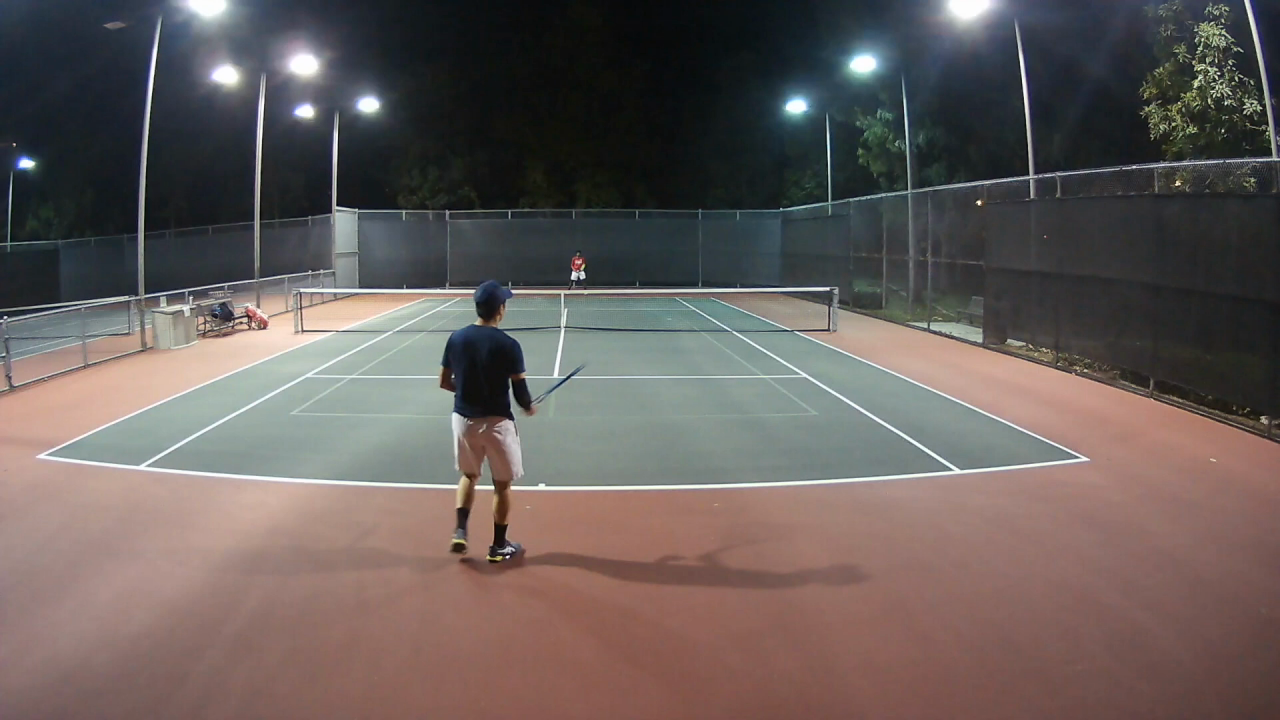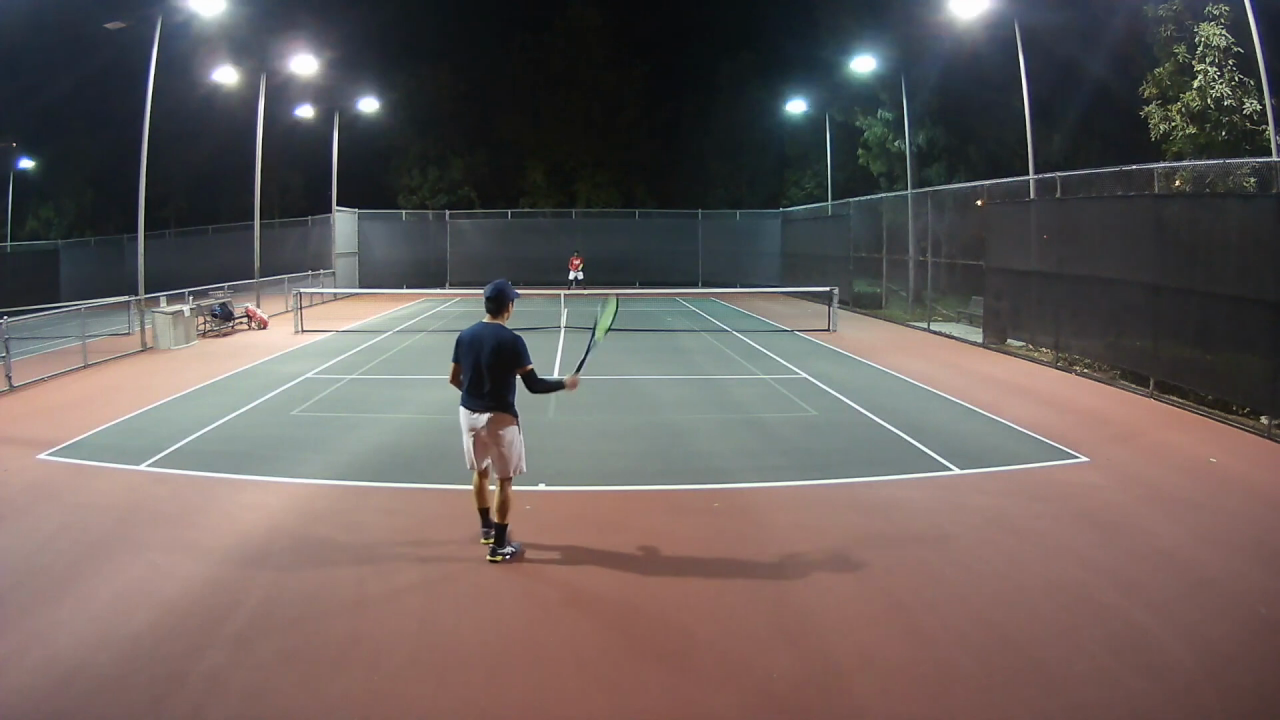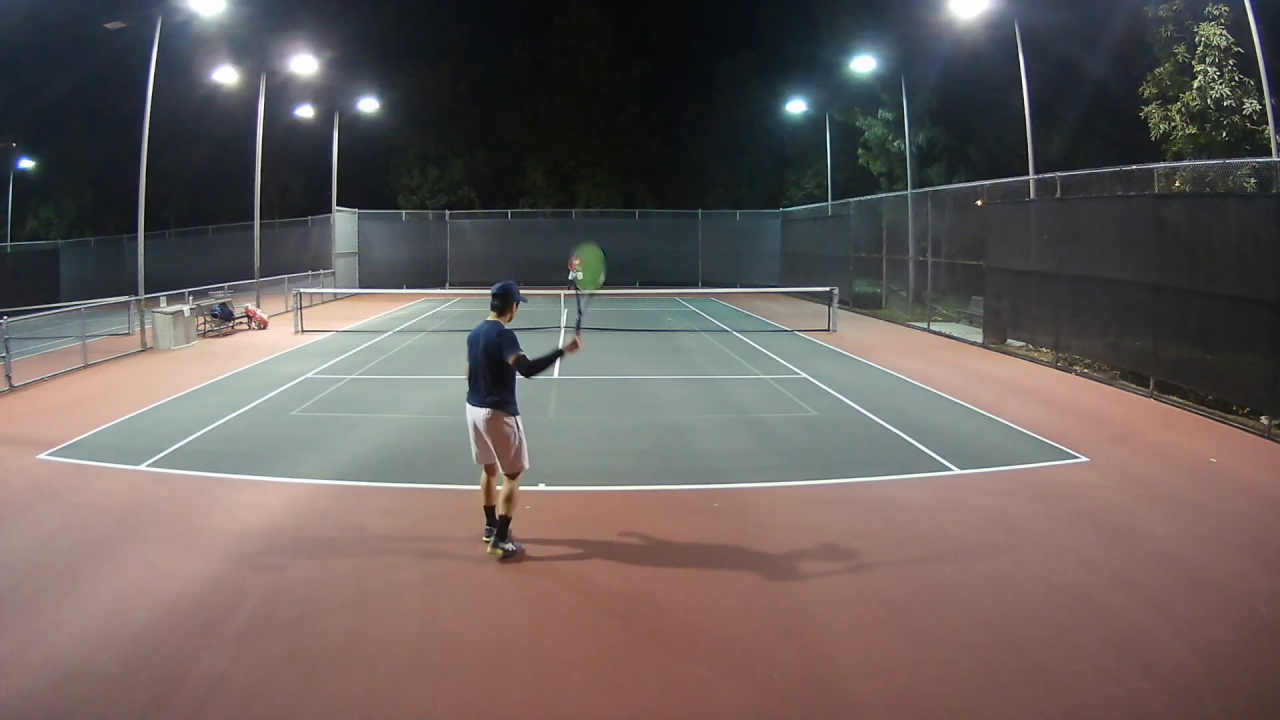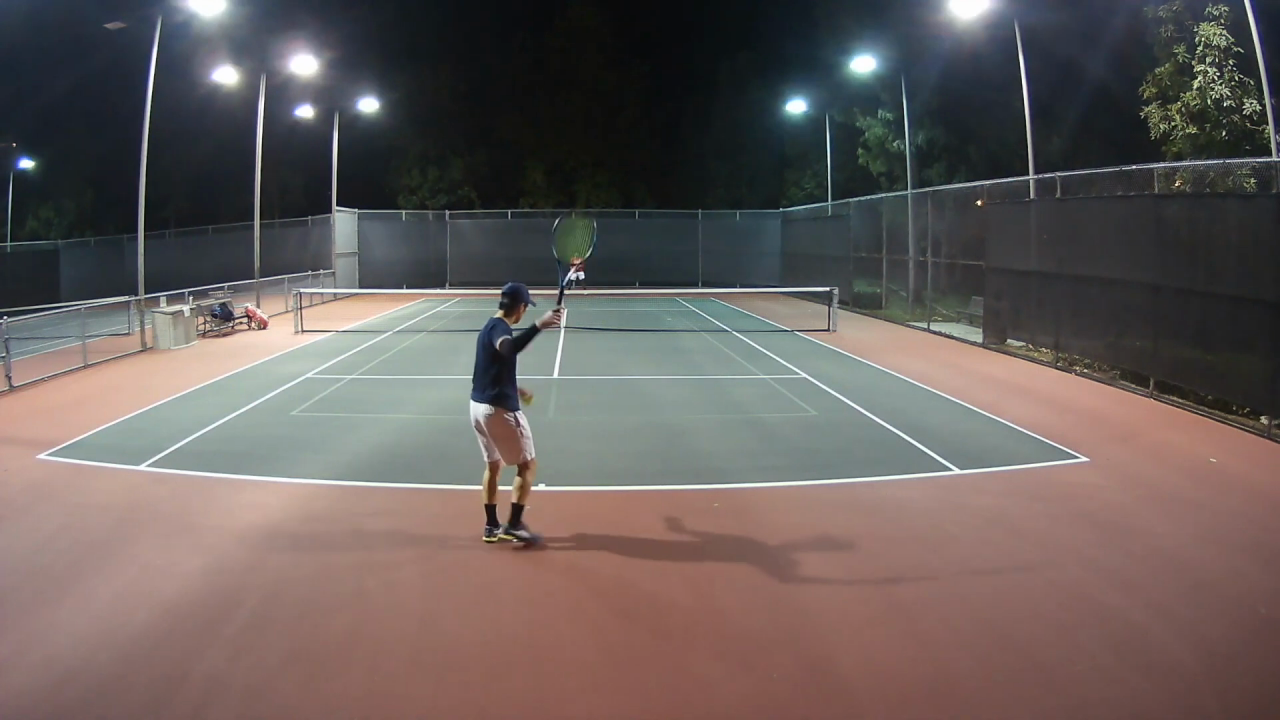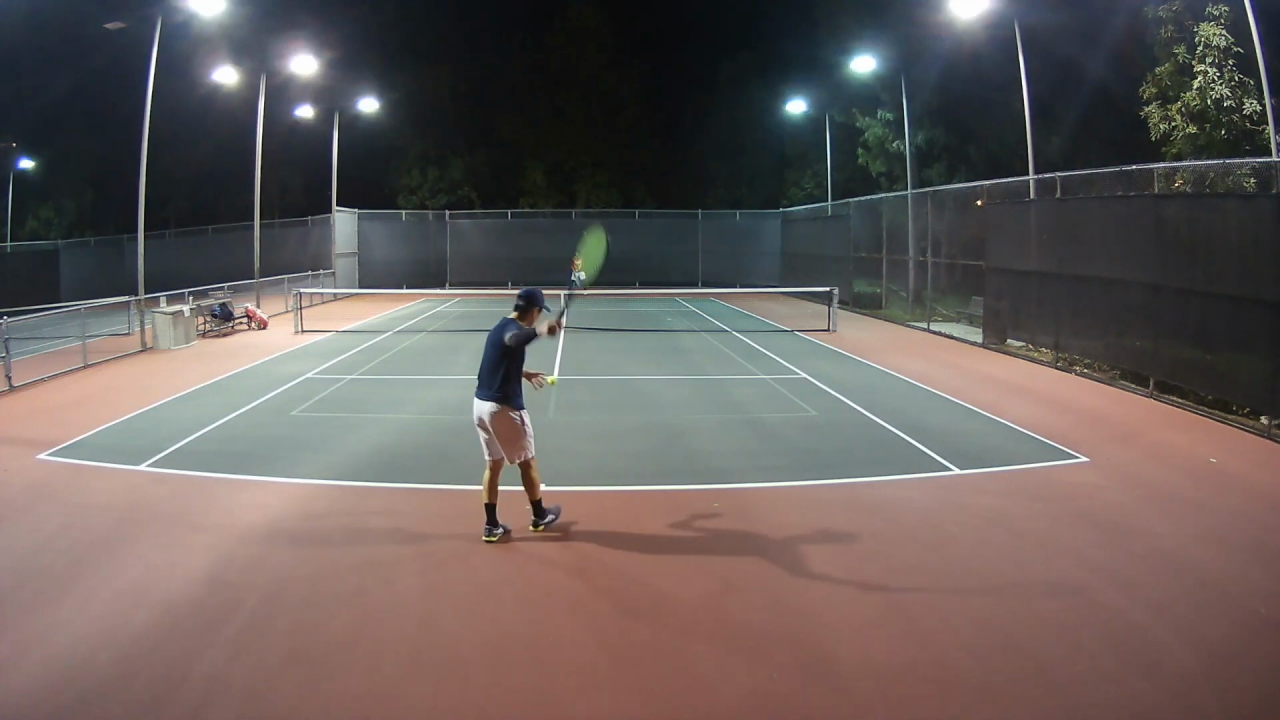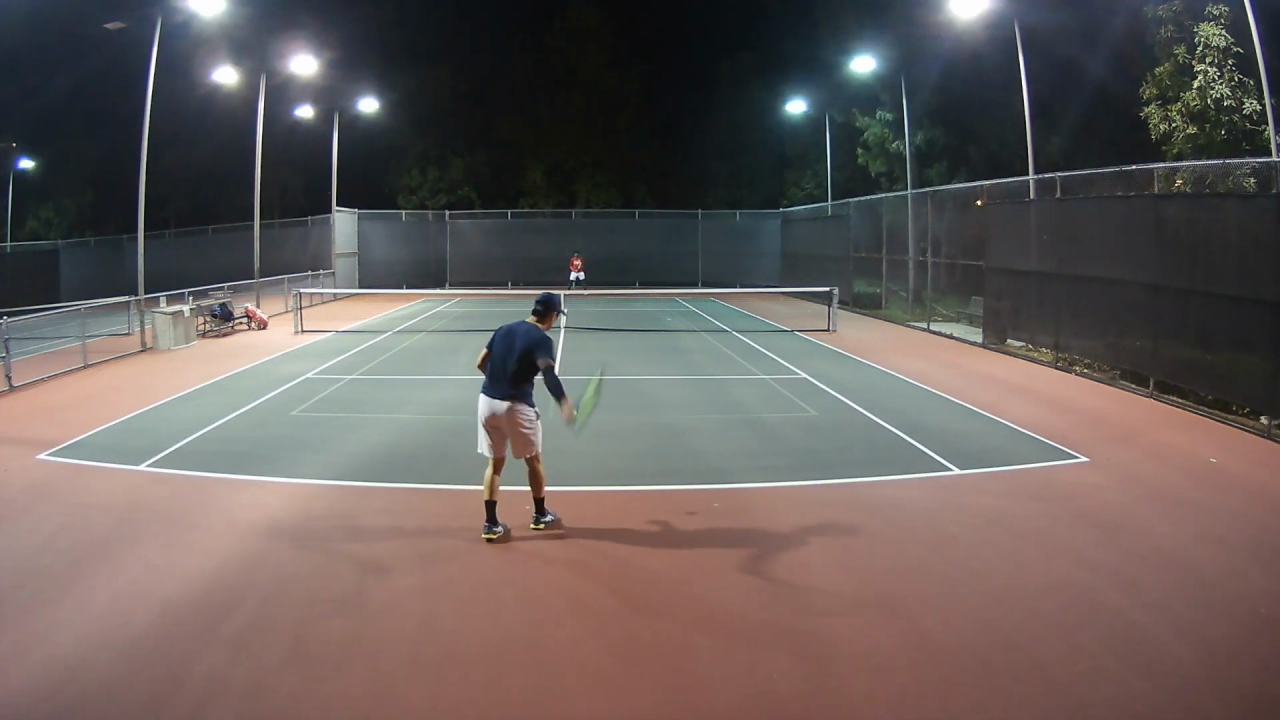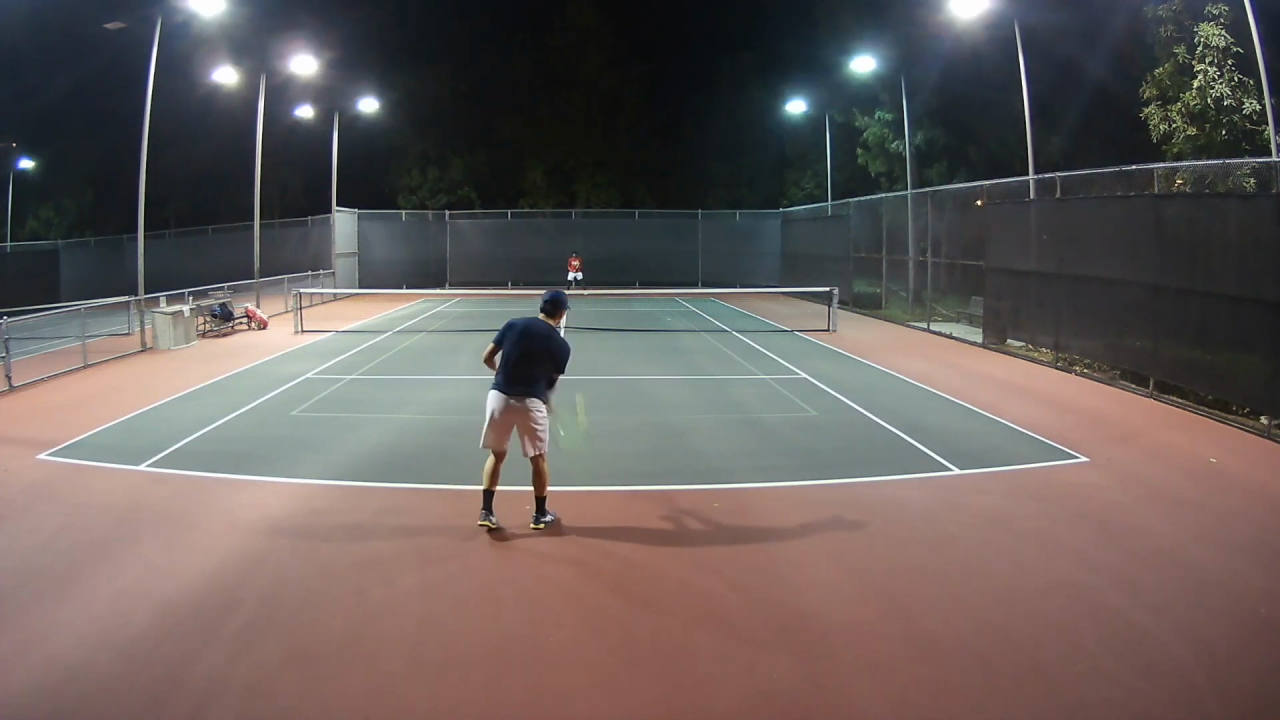
dt=0.2s
person 1, frame 1
left shoulder: (456, 339)
right shoulder: (508, 346)
left elbow: (444, 382)
right elbow: (520, 393)
right wrist: (529, 407)
left hip: (463, 420)
right hip: (496, 422)
left knee: (469, 476)
right knee: (502, 484)
left ankle: (460, 531)
right ankle: (500, 546)
person 1, frame 2
left shoulder: (465, 336)
right shoulder: (511, 340)
left elbow: (454, 379)
right elbow: (534, 385)
right wrist: (565, 384)
left hip: (468, 414)
right hip: (499, 417)
left knee: (481, 472)
right knee: (504, 480)
left ankle: (487, 528)
right ankle: (499, 545)
person 1, frame 3
left shoulder: (476, 333)
right shoulder: (504, 334)
right elbow: (527, 369)
right wrist: (563, 350)
left hip: (474, 409)
right hip: (499, 413)
left knee: (489, 469)
right knee: (514, 476)
left ankle: (491, 526)
right ankle: (500, 536)
person 1, frame 4
left shoulder: (491, 328)
right shoulder: (498, 327)
right elbow: (509, 348)
left wrist: (514, 388)
right wrist: (539, 326)
left hip: (478, 406)
right hip: (500, 410)
left knee: (493, 466)
right knee: (527, 465)
left ankle: (492, 526)
right ankle: (514, 525)
person 1, frame 5
left shoulder: (498, 328)
right shoulder: (515, 327)
right elbow: (512, 340)
left wrist: (524, 374)
right wrist: (539, 330)
left hip: (481, 404)
right hip: (504, 407)
left knee: (493, 464)
right knee: (527, 463)
left ankle: (491, 525)
right ankle: (539, 516)
person 1, frame 6
left shoulder: (505, 329)
right shoulder: (542, 340)
left elbow: (481, 364)
right elbow: (547, 371)
right wrist: (563, 401)
left hip: (487, 401)
right hip: (516, 406)
left knee: (495, 463)
right knee: (533, 460)
left ankle: (491, 523)
right ankle: (540, 515)
person 1, frame 7
left shoulder: (514, 325)
right shoulder: (561, 347)
left elbow: (487, 358)
right elbow: (550, 383)
right wrist: (547, 403)
left hip: (499, 397)
right hip: (531, 403)
left knee: (496, 455)
right knee: (538, 458)
left ankle: (487, 512)
right ankle: (540, 514)
